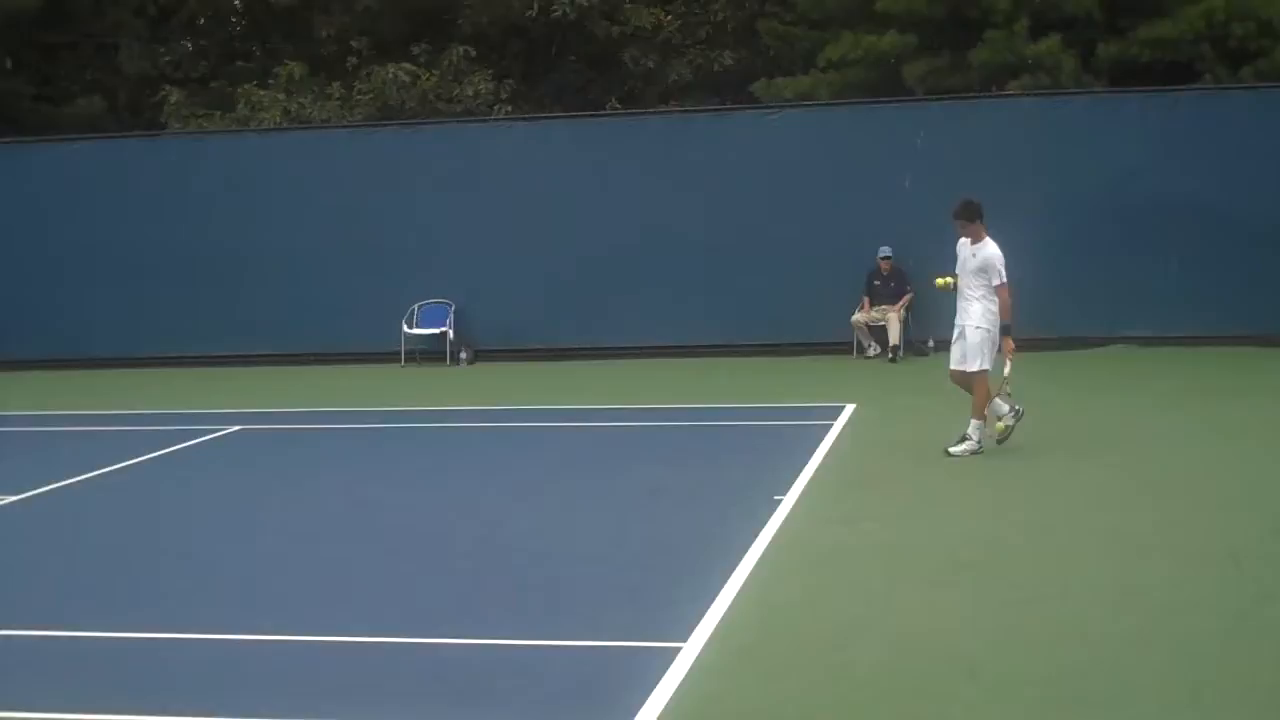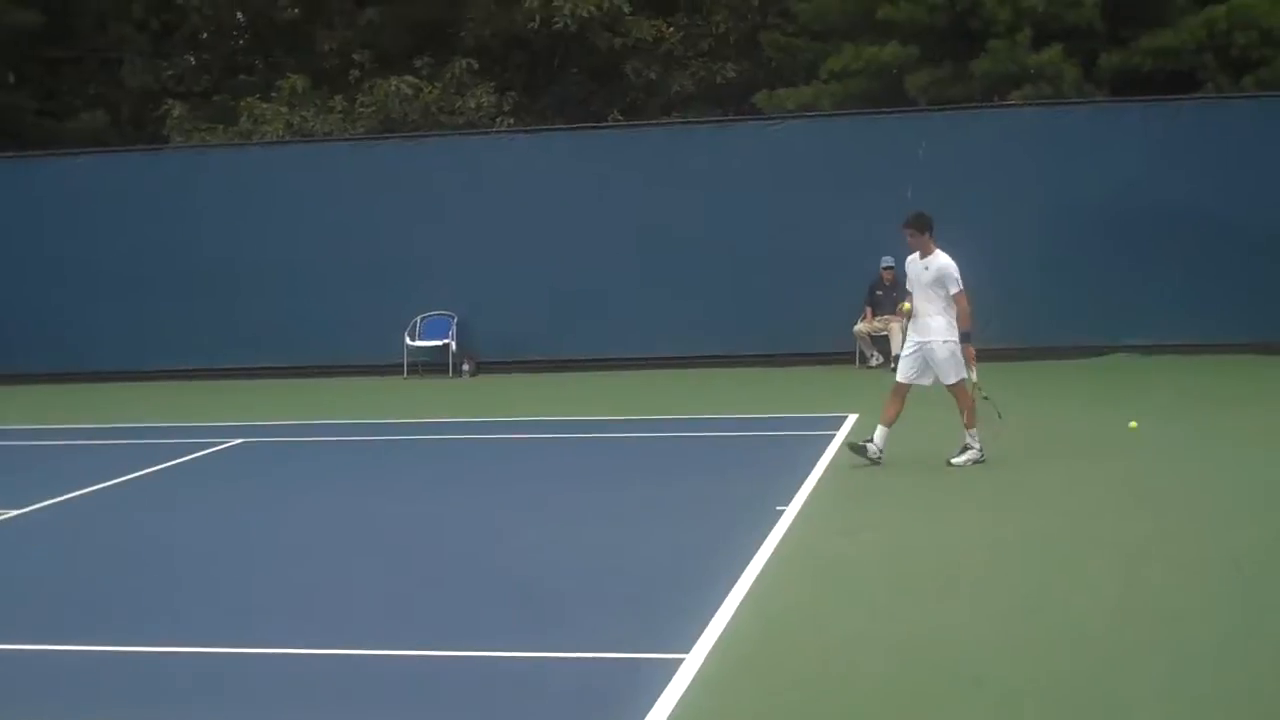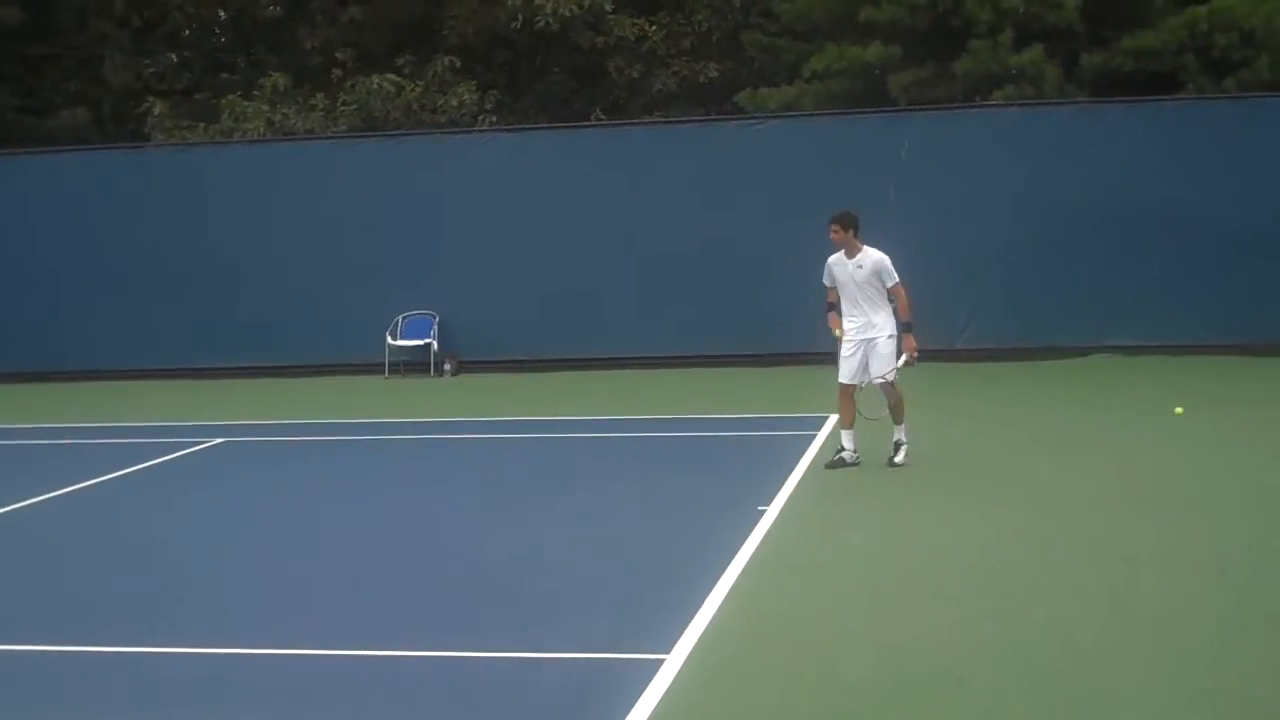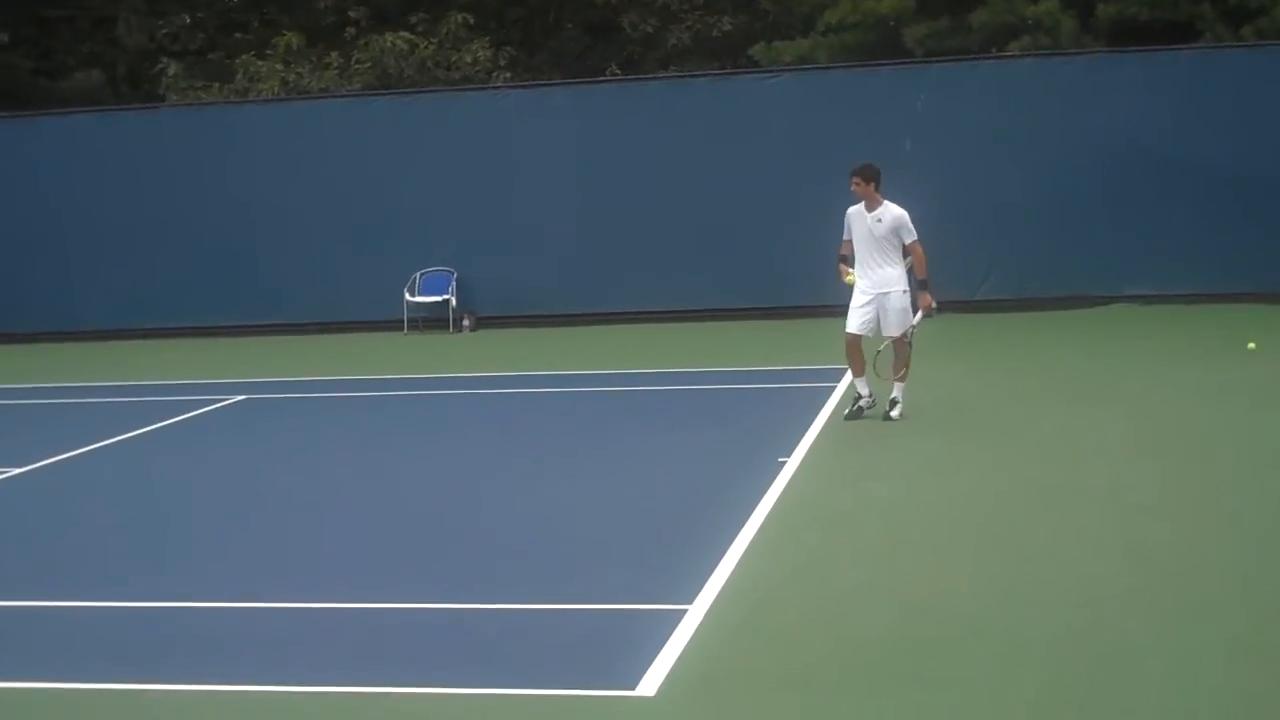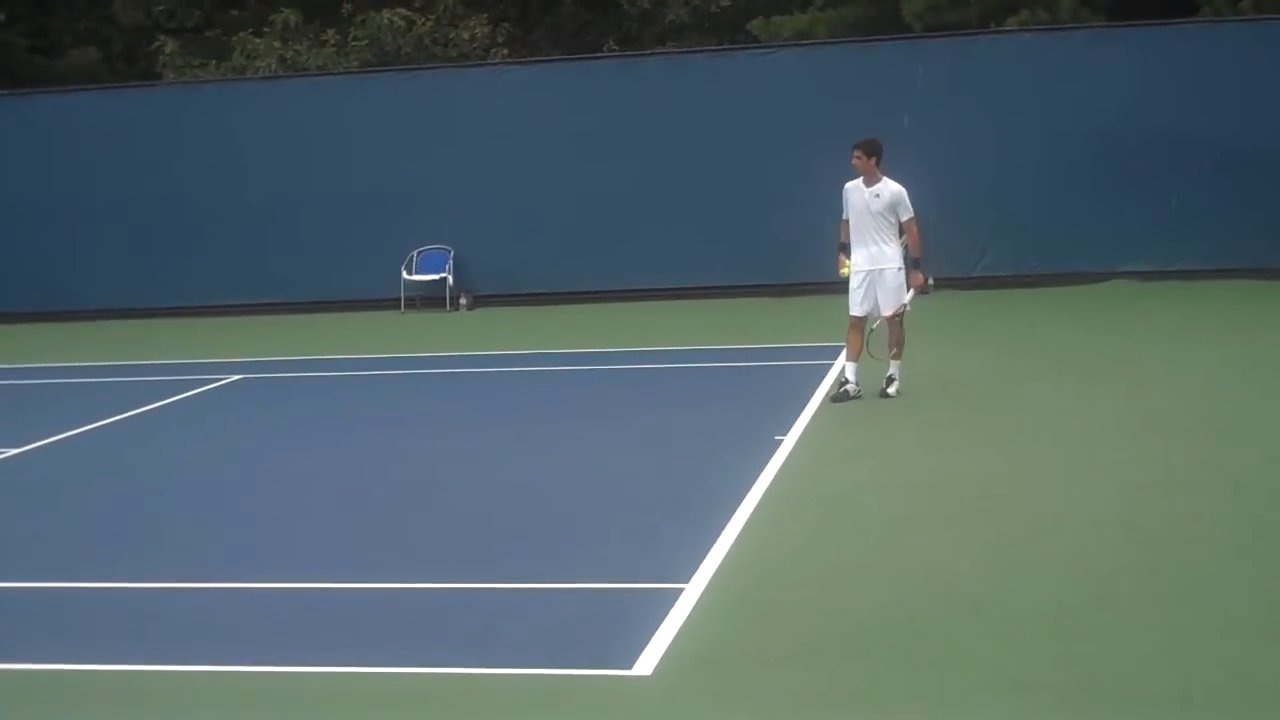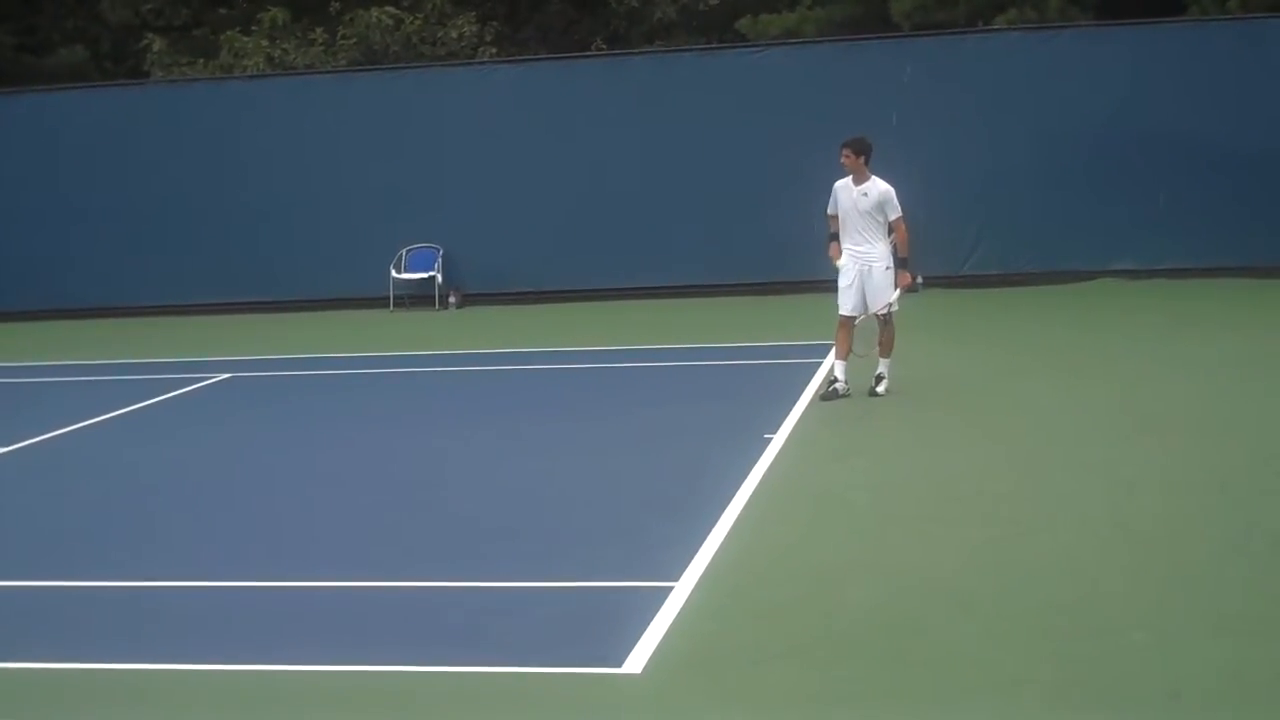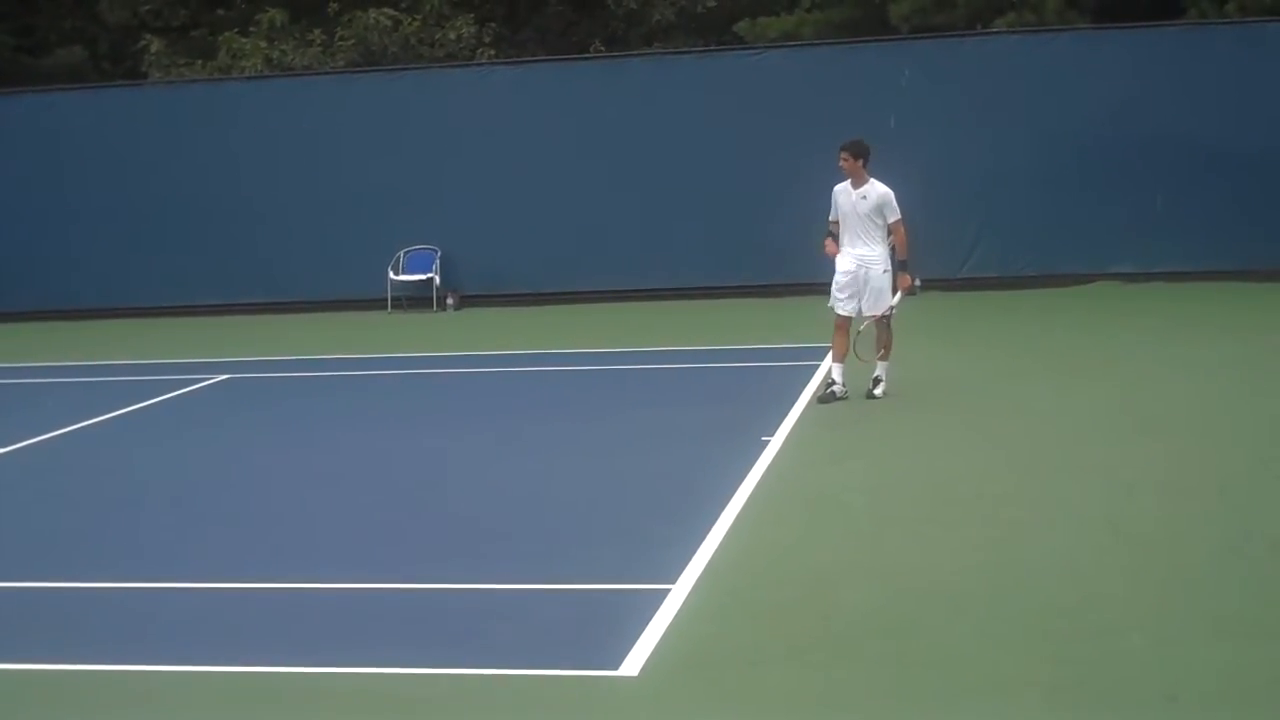
dt=0.4s
person 1, frame 1
left shoulder: (991, 253)
right shoulder: (962, 244)
left elbow: (1003, 295)
left wrist: (1007, 335)
right wrist: (951, 283)
left hip: (981, 323)
right hip: (963, 321)
left knee: (979, 376)
right knee: (958, 376)
left ankle: (974, 436)
right ankle: (1008, 411)
person 1, frame 2
left shoulder: (945, 265)
right shoulder: (910, 262)
left elbow: (962, 304)
left wrist: (966, 342)
right wrist: (906, 309)
left hip: (941, 338)
right hip: (916, 338)
left knee: (958, 389)
right knee: (898, 390)
left ankle: (974, 447)
right ankle: (876, 446)
person 1, frame 3
left shoulder: (878, 259)
right shoulder: (832, 263)
left elbow: (899, 295)
left wrist: (907, 333)
right wrist: (832, 312)
left hip: (881, 333)
right hip: (851, 335)
left knee: (889, 387)
right knee: (845, 389)
left ankle: (900, 440)
right ankle: (849, 449)
person 1, frame 4
left shoulder: (897, 215)
right shoulder: (852, 214)
left elbow: (916, 252)
left wrist: (923, 290)
right wrist: (843, 262)
left hip: (894, 288)
right hip: (864, 289)
left knee: (898, 342)
right knee: (851, 339)
left ankle: (897, 399)
right ankle: (864, 395)
person 1, frame 5
left shoulder: (895, 191)
right shoulder: (849, 189)
left elbow: (911, 231)
left wrist: (916, 268)
right wrist: (843, 252)
left hip: (890, 266)
right hip: (860, 267)
left knee: (894, 320)
right knee: (855, 322)
left ankle: (893, 376)
right ankle: (850, 381)
person 1, frame 6
left shoulder: (883, 190)
right shoulder: (839, 188)
left elbow: (899, 229)
left wrist: (903, 268)
right wrist: (834, 241)
left hip: (878, 264)
right hip: (849, 264)
left knee: (885, 319)
right knee: (844, 320)
left ankle: (882, 374)
right ankle: (839, 379)
person 1, frame 7
left shoulder: (882, 193)
right shoulder: (838, 191)
left elbow: (898, 232)
left wrist: (903, 270)
right wrist: (830, 238)
left hip: (876, 267)
right hip: (846, 267)
left knee: (882, 322)
right knee: (841, 323)
left ankle: (880, 377)
right ankle: (837, 382)
